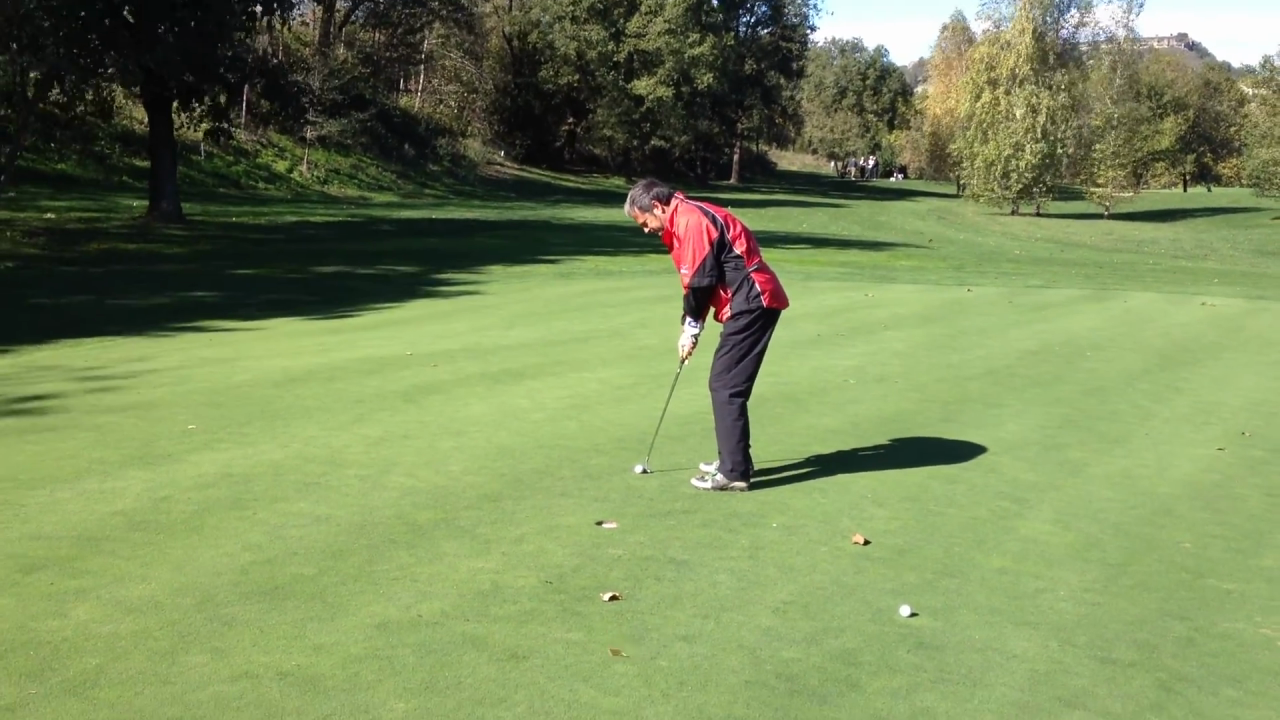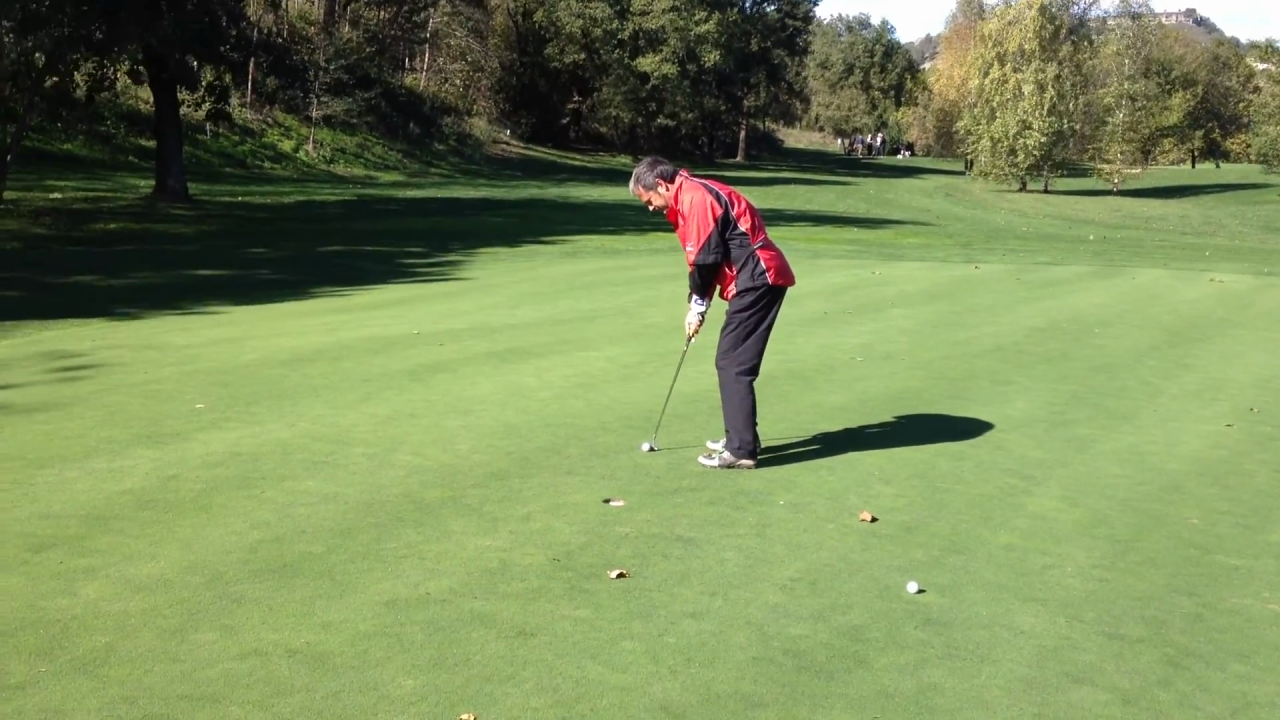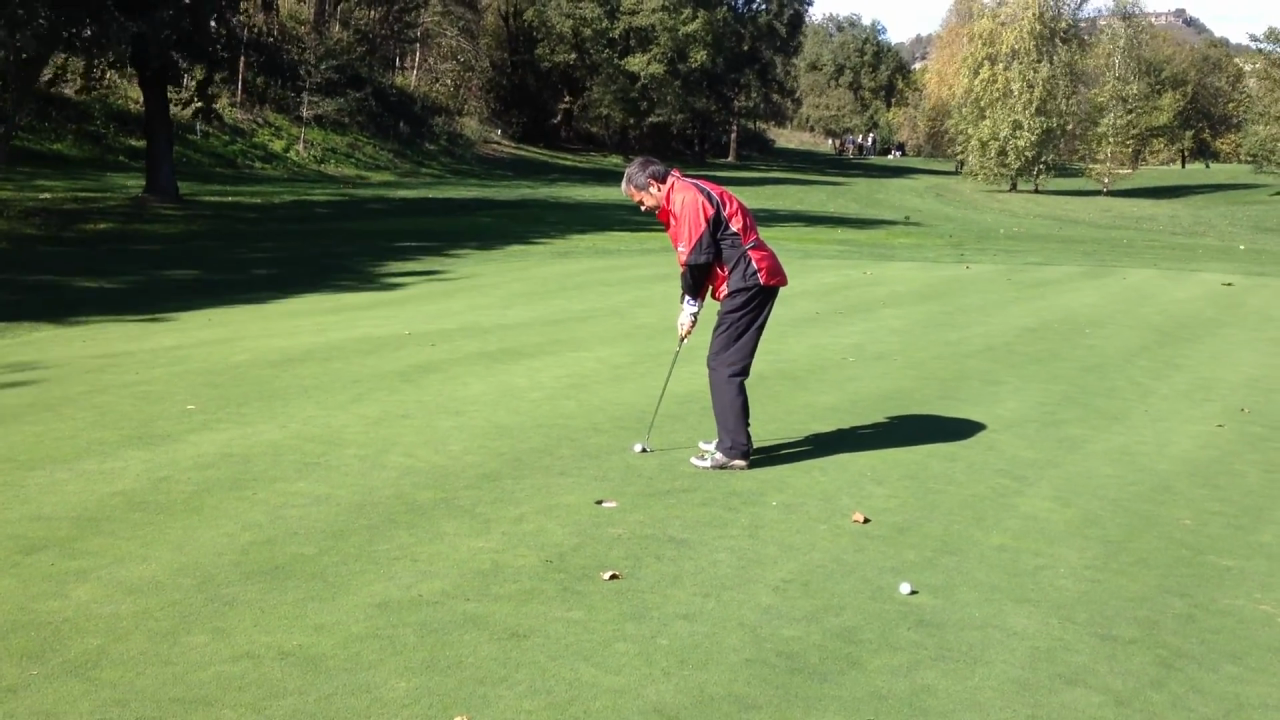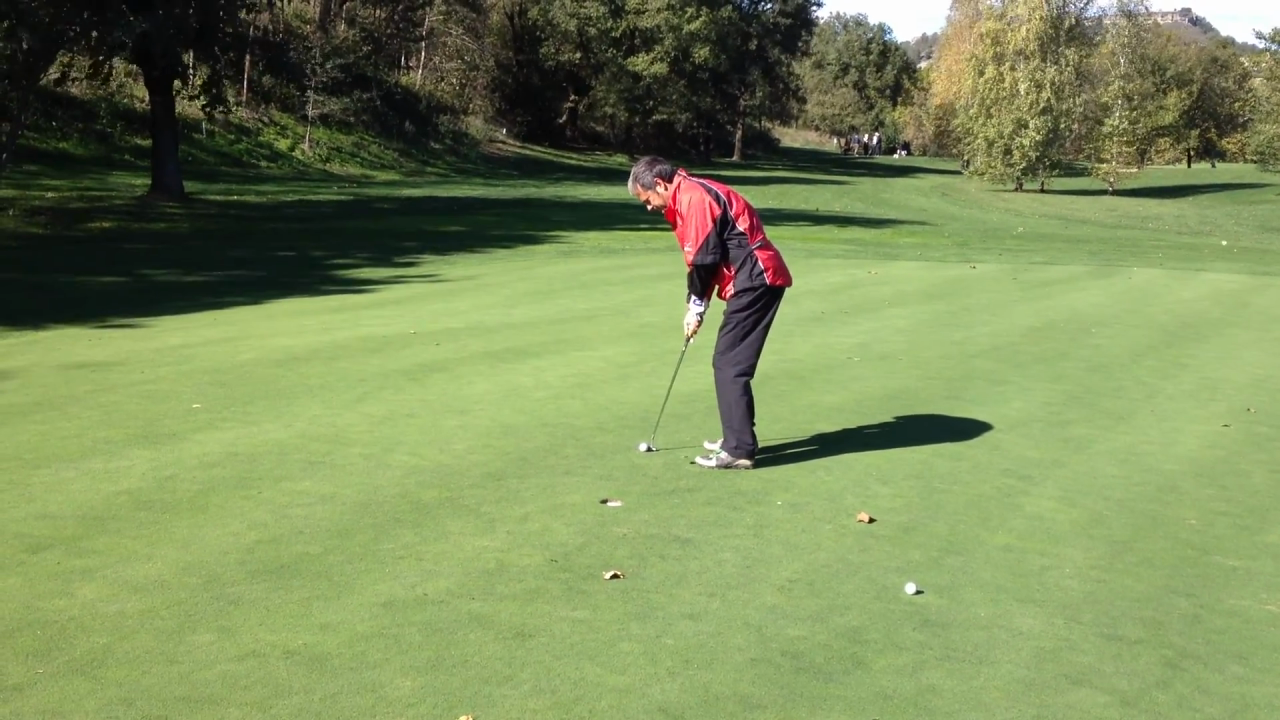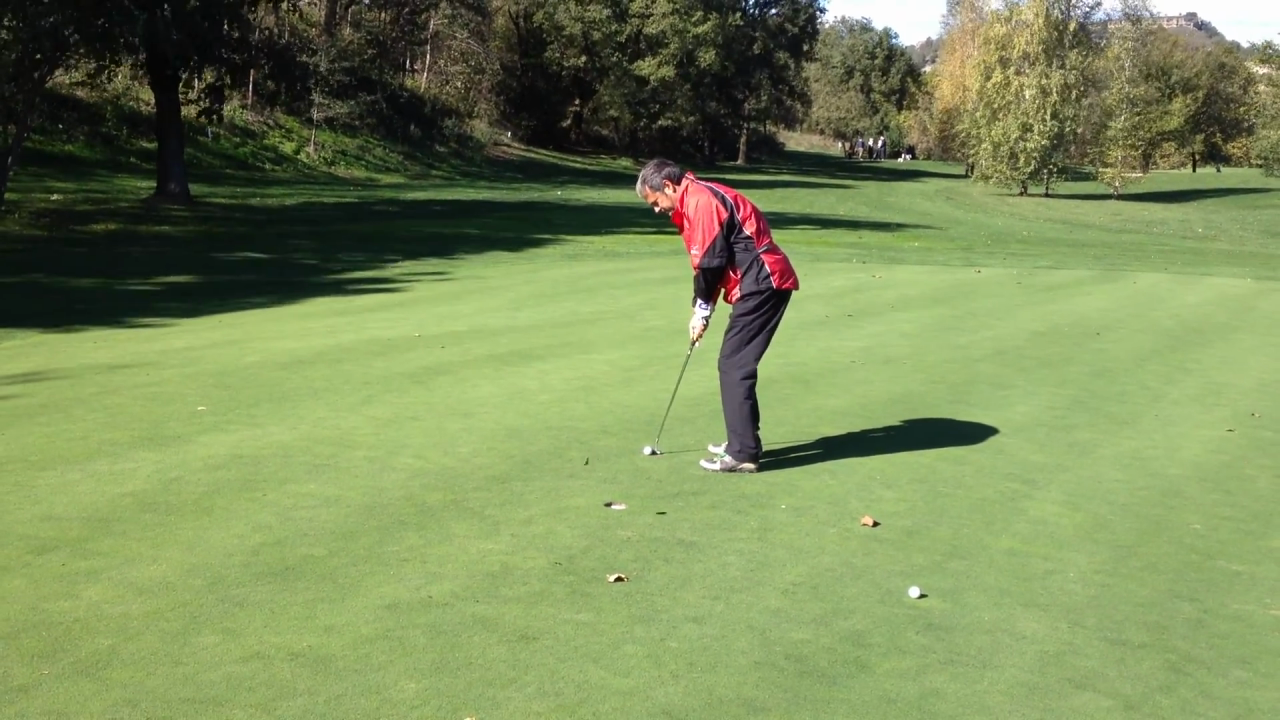
dt=0.4s
person 1, frame 1
left shoulder: (690, 219)
right shoulder: (685, 220)
left elbow: (701, 280)
right elbow: (698, 279)
left wrist: (690, 328)
right wrist: (691, 326)
left hip: (752, 302)
right hip: (752, 302)
left knee: (724, 385)
right knee: (727, 383)
left ankle: (733, 471)
right ankle: (734, 460)
person 1, frame 2
left shoulder: (695, 197)
right shoulder: (690, 197)
left elbow: (705, 258)
right elbow: (704, 256)
left wrist: (697, 305)
right wrist: (698, 304)
left hip: (758, 280)
right hip: (758, 279)
left knee: (732, 363)
right knee: (734, 361)
left ankle: (741, 449)
right ankle: (742, 438)
person 1, frame 3
left shoulder: (686, 197)
right shoulder: (681, 197)
left elbow: (697, 258)
right elbow: (696, 257)
left wrist: (690, 306)
right wrist: (690, 305)
left hip: (749, 280)
right hip: (750, 279)
left knee: (723, 363)
right knee: (726, 361)
left ankle: (734, 450)
right ankle: (734, 438)
person 1, frame 4
left shoulder: (693, 197)
right shoulder: (688, 196)
left elbow: (704, 258)
right elbow: (701, 257)
left wrist: (695, 306)
right wrist: (696, 305)
left hip: (755, 280)
right hip: (756, 279)
left knee: (728, 363)
right knee: (731, 361)
left ankle: (739, 449)
right ankle: (738, 438)
person 1, frame 5
left shoulder: (701, 200)
right shoulder: (695, 201)
left elbow: (710, 261)
right elbow: (708, 260)
left wrist: (702, 309)
right wrist: (701, 309)
left hip: (763, 283)
right hip: (763, 283)
left knee: (734, 366)
right knee: (736, 364)
left ankle: (743, 453)
right ankle: (743, 442)
